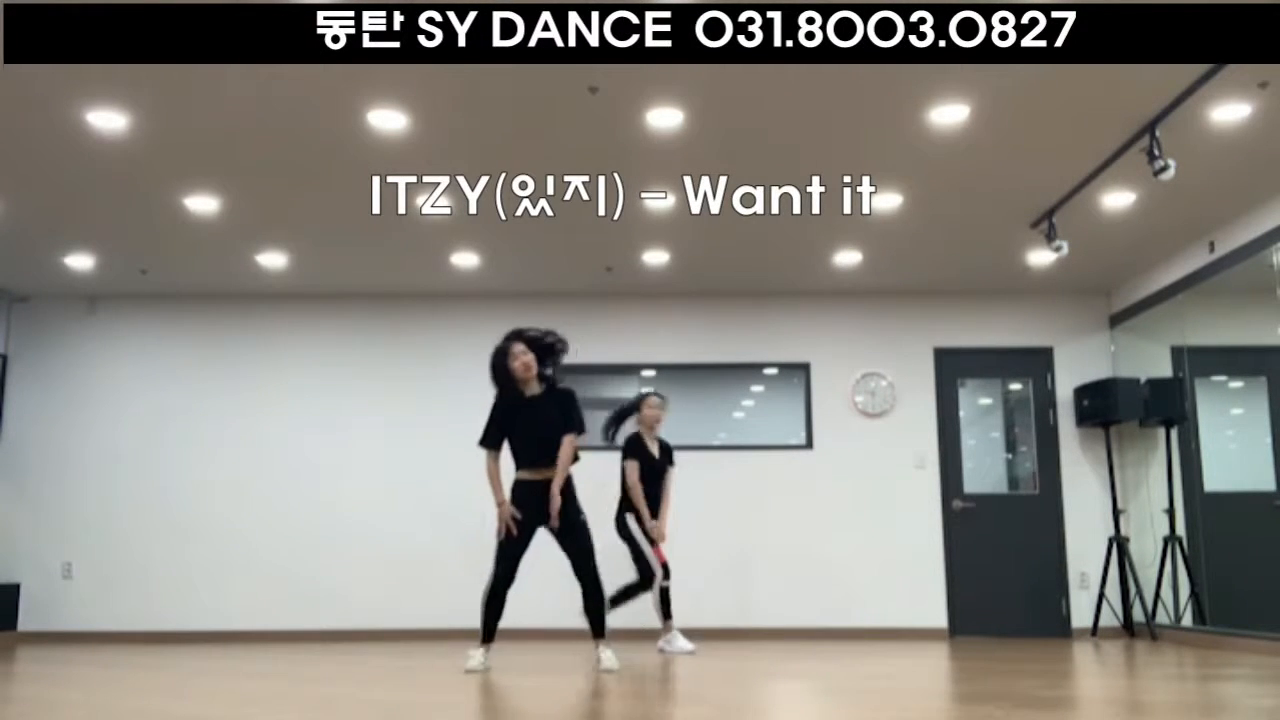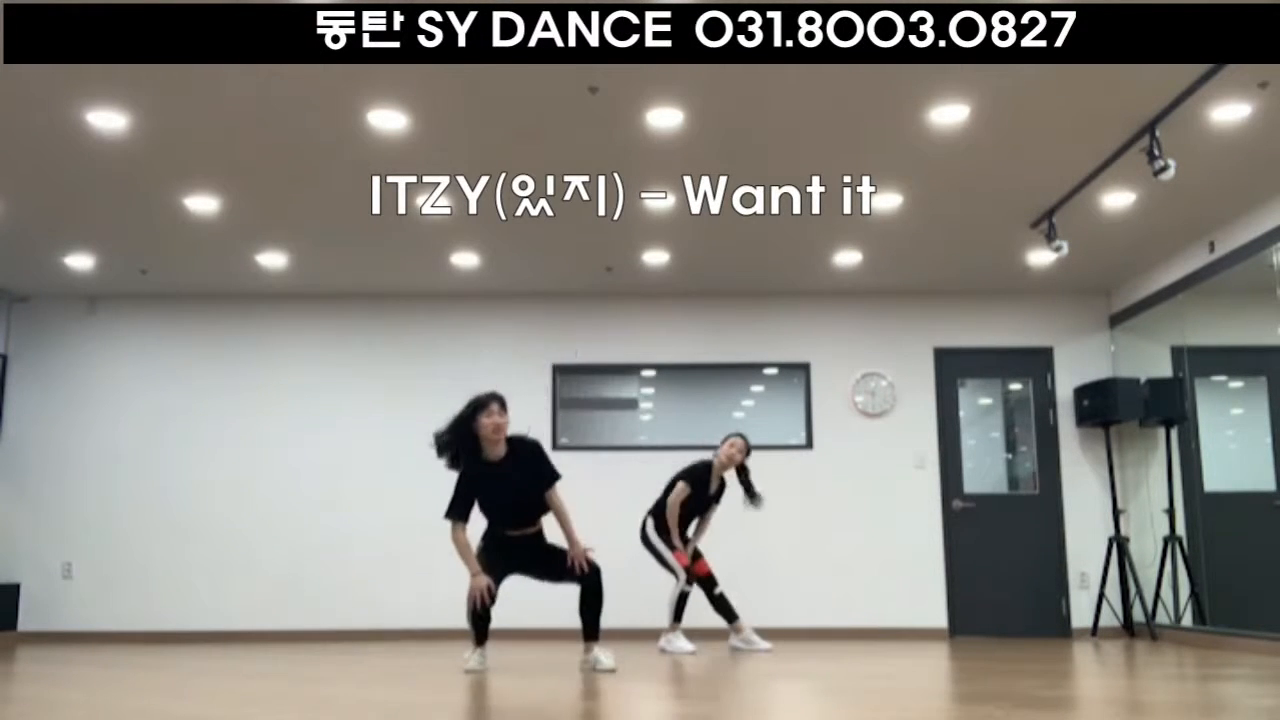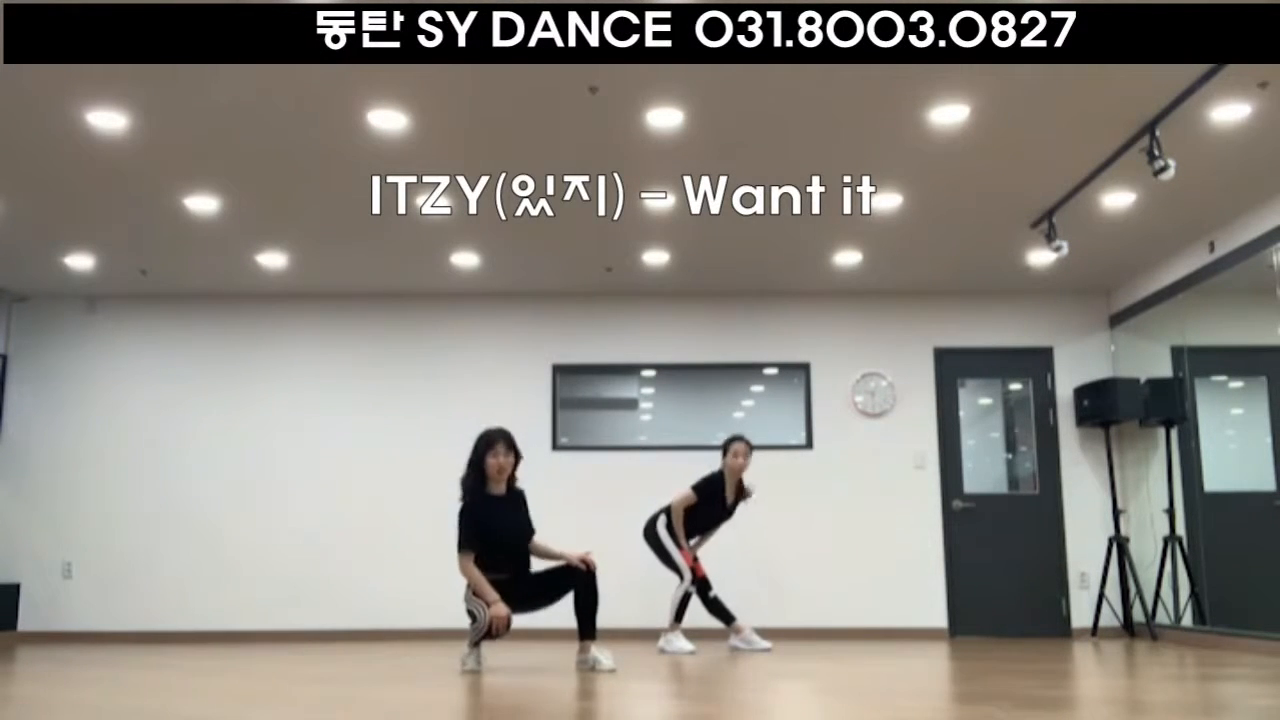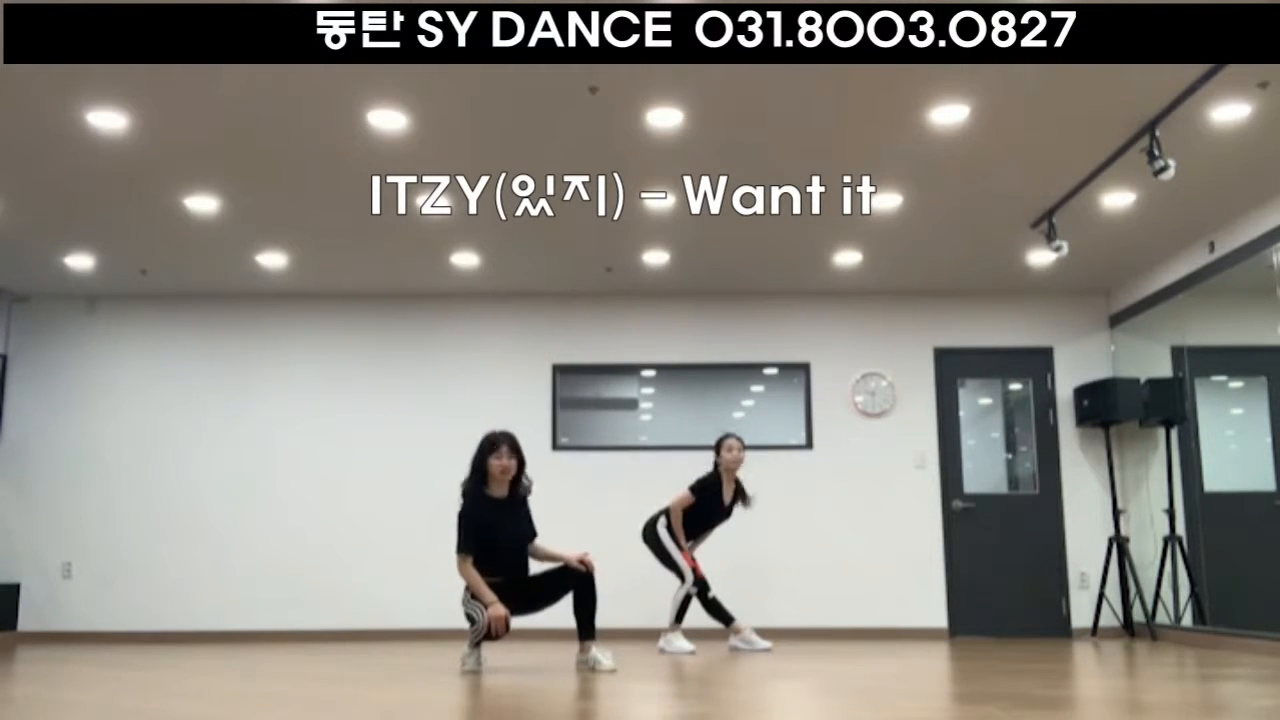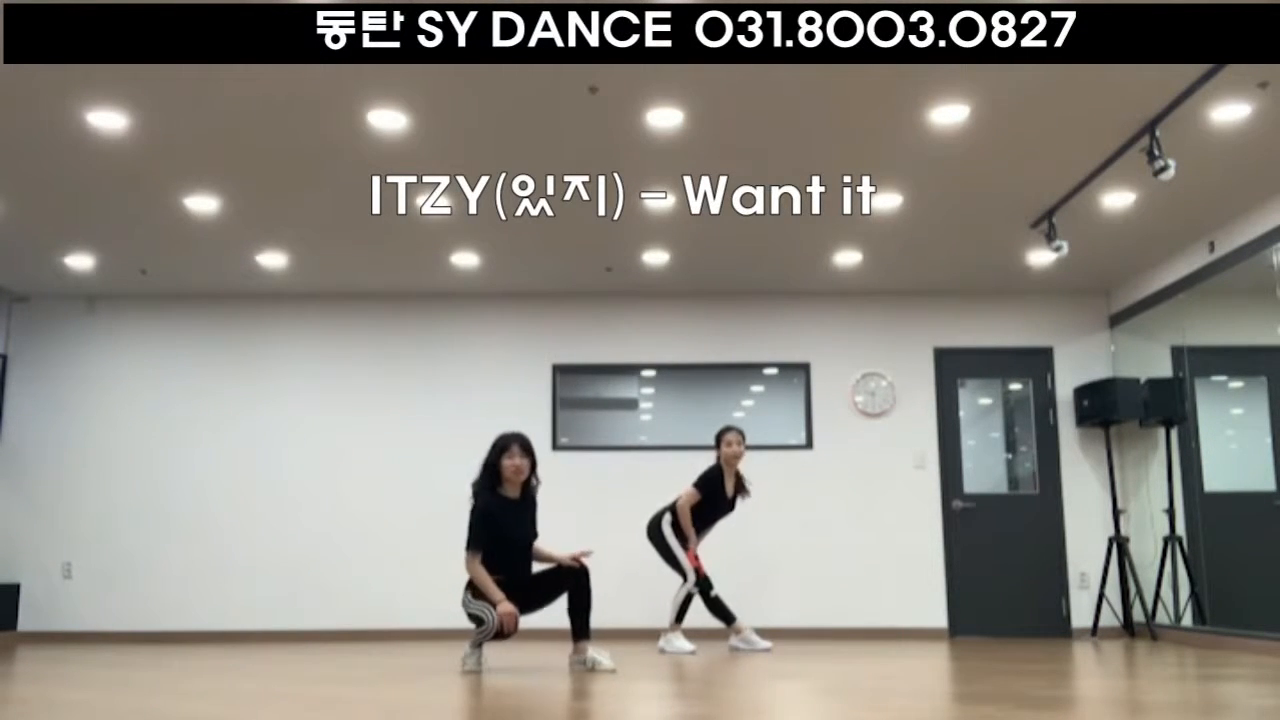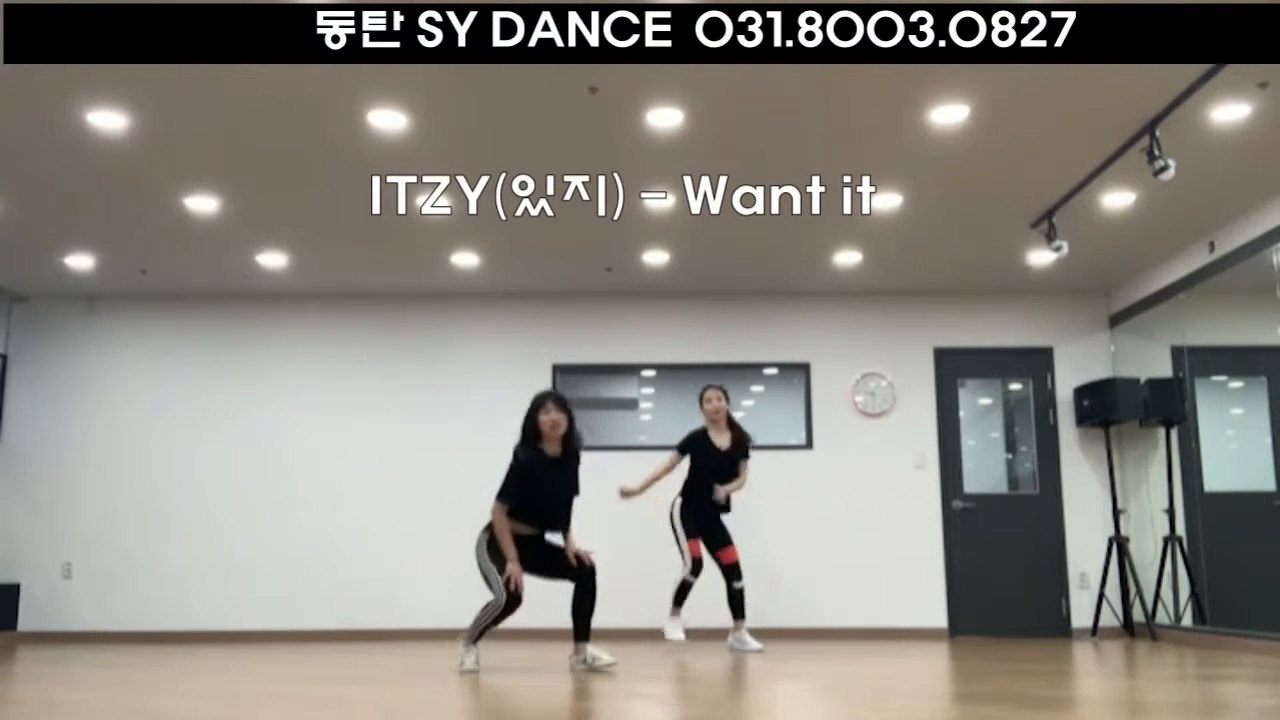
dt=0.4s
person 1, frame 1
left shoulder: (563, 398)
right shoulder: (505, 406)
left elbow: (568, 445)
right elbow: (492, 457)
left wrist: (555, 492)
right wrist: (501, 503)
left hip: (561, 493)
right hip: (524, 495)
left knee: (587, 570)
right knee: (503, 572)
left ankle: (602, 646)
right ankle: (484, 648)
person 1, frame 2
left shoulder: (528, 451)
right shoulder: (472, 472)
left elbow: (552, 497)
right elbow: (458, 530)
left wrist: (574, 541)
right wrist: (475, 573)
left hip: (534, 544)
right hip: (497, 546)
left knee: (590, 573)
right knee: (481, 593)
left ankle: (591, 650)
right ankle: (479, 649)
person 1, frame 3
left shoulder: (517, 497)
right shoulder: (473, 506)
right elbow: (465, 563)
left wrist: (567, 555)
right wrist: (494, 601)
left hip: (522, 585)
right hip: (487, 588)
left knee: (583, 571)
right knee: (496, 619)
left ankle: (587, 651)
right ankle: (473, 648)
person 1, frame 4
left shoulder: (518, 499)
right shoulder: (473, 507)
right elbow: (464, 565)
left wrist: (565, 557)
right wrist: (492, 602)
left hip: (521, 588)
right hip: (485, 591)
left knee: (580, 572)
right knee: (494, 622)
left ankle: (587, 652)
right ankle: (473, 649)
person 1, frame 5
left shoulder: (528, 499)
right shoulder: (486, 505)
right elbow: (472, 563)
left wrist: (558, 558)
right wrist: (500, 601)
left hip: (521, 588)
right hip: (484, 593)
left knee: (576, 571)
right knee: (502, 622)
left ankle: (582, 652)
right ankle: (474, 648)
person 1, frame 6
left shoulder: (570, 457)
right shoulder: (526, 459)
left elbow: (564, 504)
right elbow: (499, 510)
left wrist: (570, 542)
right wrist: (511, 560)
left hip: (534, 543)
right hip: (497, 543)
left knee: (585, 571)
right knee: (509, 596)
left ankle: (581, 652)
right ankle: (469, 645)
person 2, frame 1
left shoulder: (666, 449)
right shoulder: (633, 443)
left elbow: (665, 488)
right elbow: (632, 485)
left wrist: (662, 523)
right wrist: (650, 525)
left hip: (646, 520)
right hip: (631, 517)
left knee: (647, 580)
right knee: (660, 572)
right ankle: (668, 636)
person 2, frame 2
left shoulder: (720, 485)
right shoulder: (701, 470)
left elbow: (705, 520)
right elbow: (673, 502)
left wrist: (689, 547)
right wrist: (676, 541)
left hip: (675, 532)
right hip: (656, 527)
left knee: (709, 582)
right knee: (684, 575)
left ankle: (741, 634)
right ankle: (670, 636)
person 2, frame 3
left shoulder: (739, 491)
right shoulder: (713, 482)
left elbow: (714, 523)
right elbow: (677, 504)
left wrist: (692, 549)
right wrist: (683, 542)
left hip: (678, 536)
right hip: (662, 527)
left knee: (704, 587)
right knee: (689, 576)
left ankle: (740, 634)
right ankle: (670, 636)
person 2, frame 4
left shoulder: (736, 491)
right shoulder: (710, 482)
left elbow: (710, 524)
right elbow: (675, 506)
left wrist: (690, 549)
right wrist: (682, 543)
left hip: (677, 537)
right hip: (660, 529)
left knee: (702, 588)
right knee: (690, 577)
left ankle: (740, 634)
right ankle: (670, 636)
person 2, frame 5
left shoulder: (737, 482)
right shoulder: (712, 476)
right elbow: (682, 505)
left wrist: (694, 543)
right wrist: (692, 540)
left hip: (682, 533)
right hip: (665, 527)
left knee: (704, 585)
right knee: (692, 576)
left ankle: (740, 634)
right ankle: (670, 636)
person 2, frame 6
left shoulder: (740, 440)
right shoulder: (697, 437)
left elbow: (742, 478)
right elbow: (668, 466)
left wrist: (729, 488)
right wrist: (639, 489)
left hip: (712, 516)
right hip: (686, 510)
left knee: (733, 568)
right knee: (693, 563)
left ankle: (739, 633)
right ankle: (674, 617)
